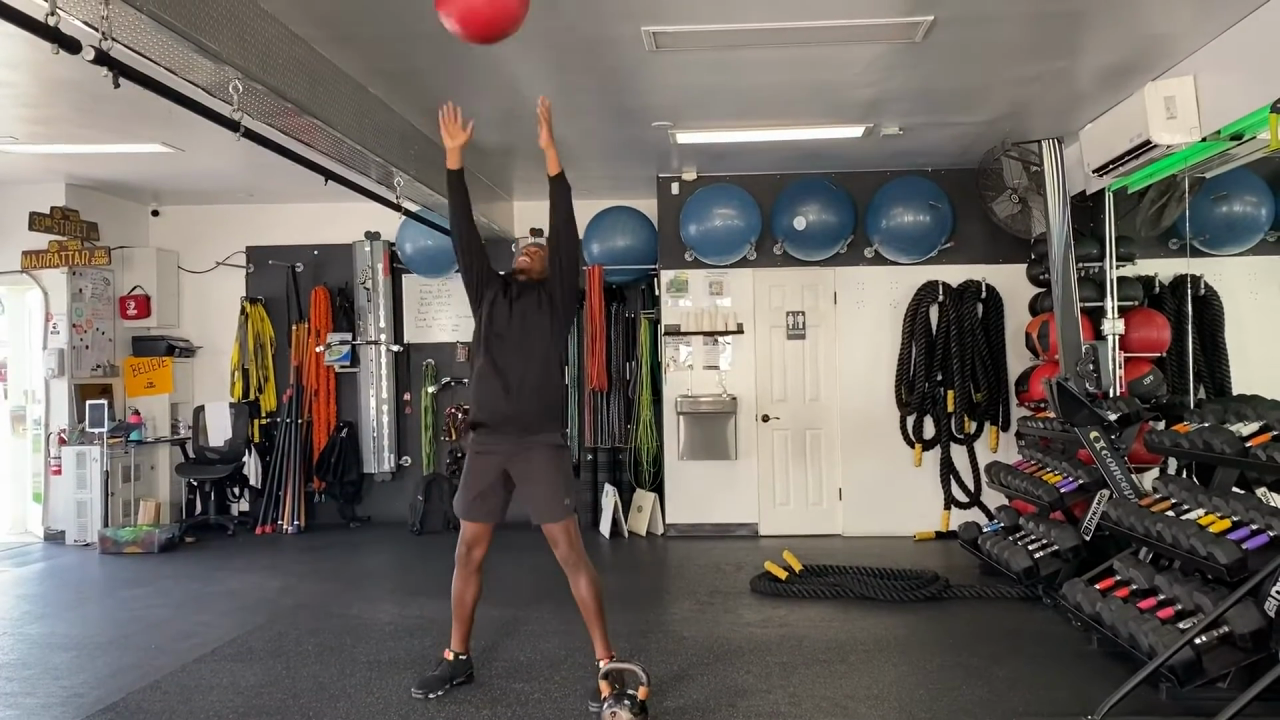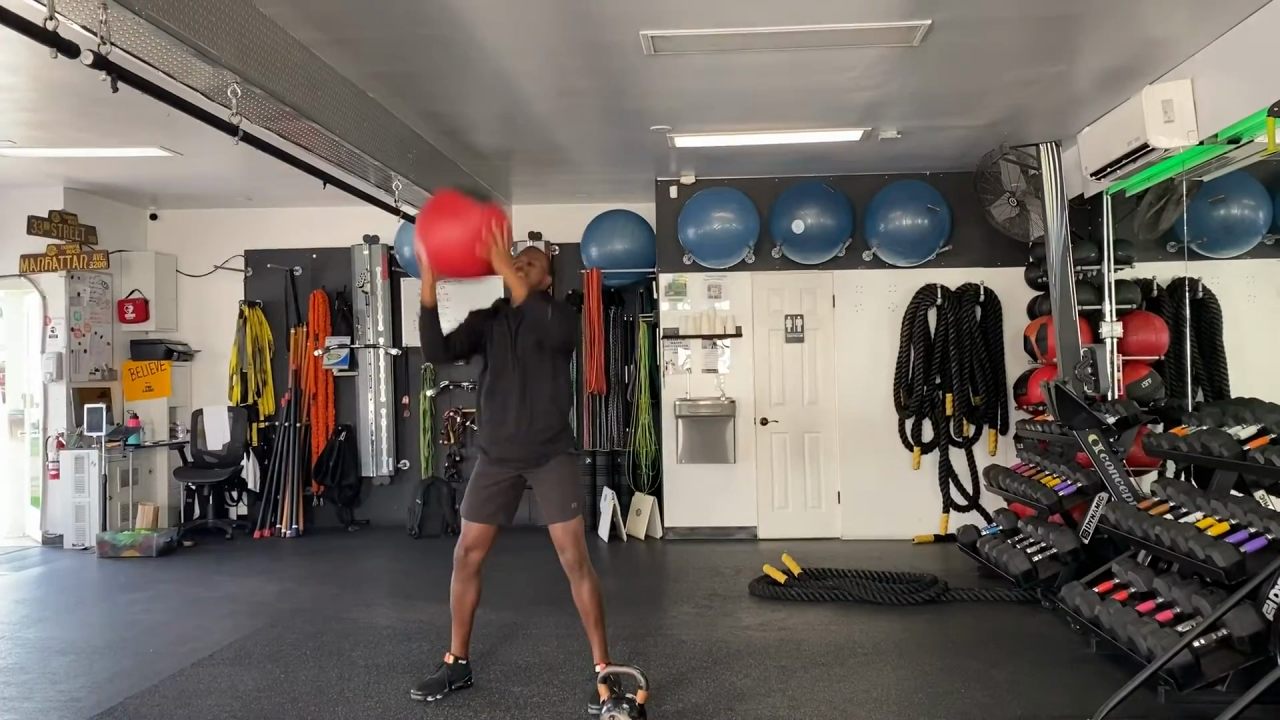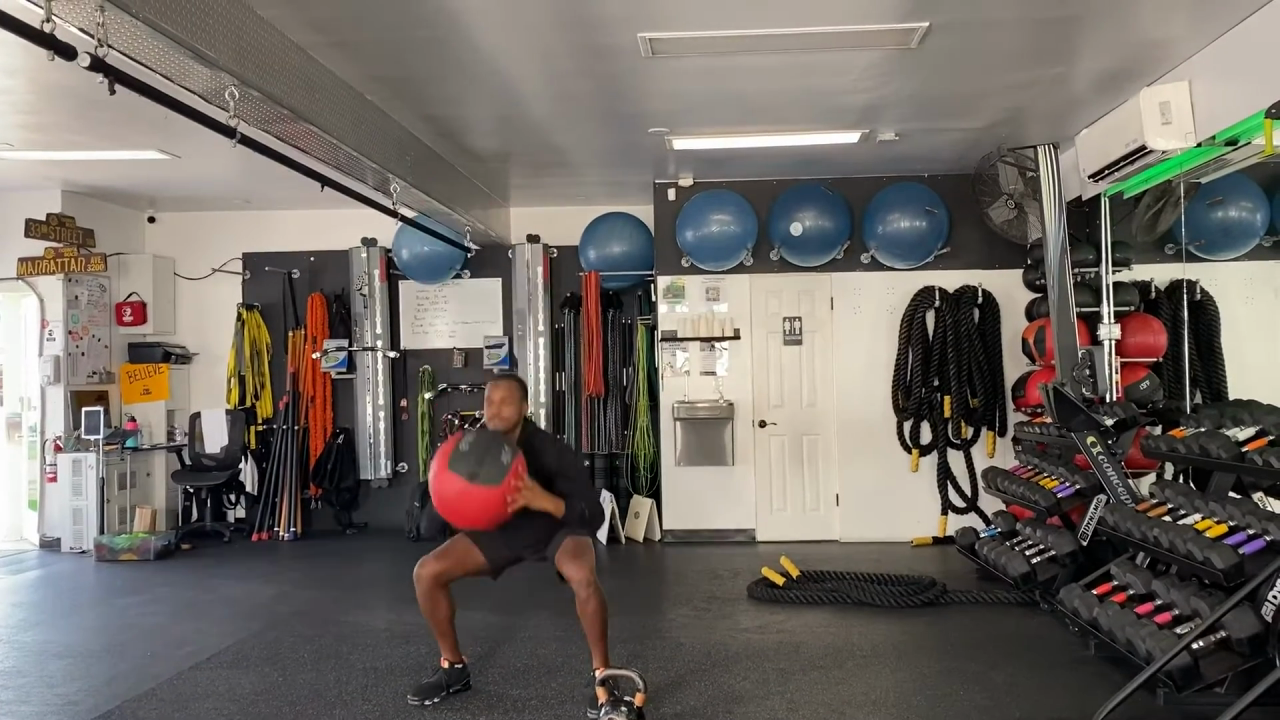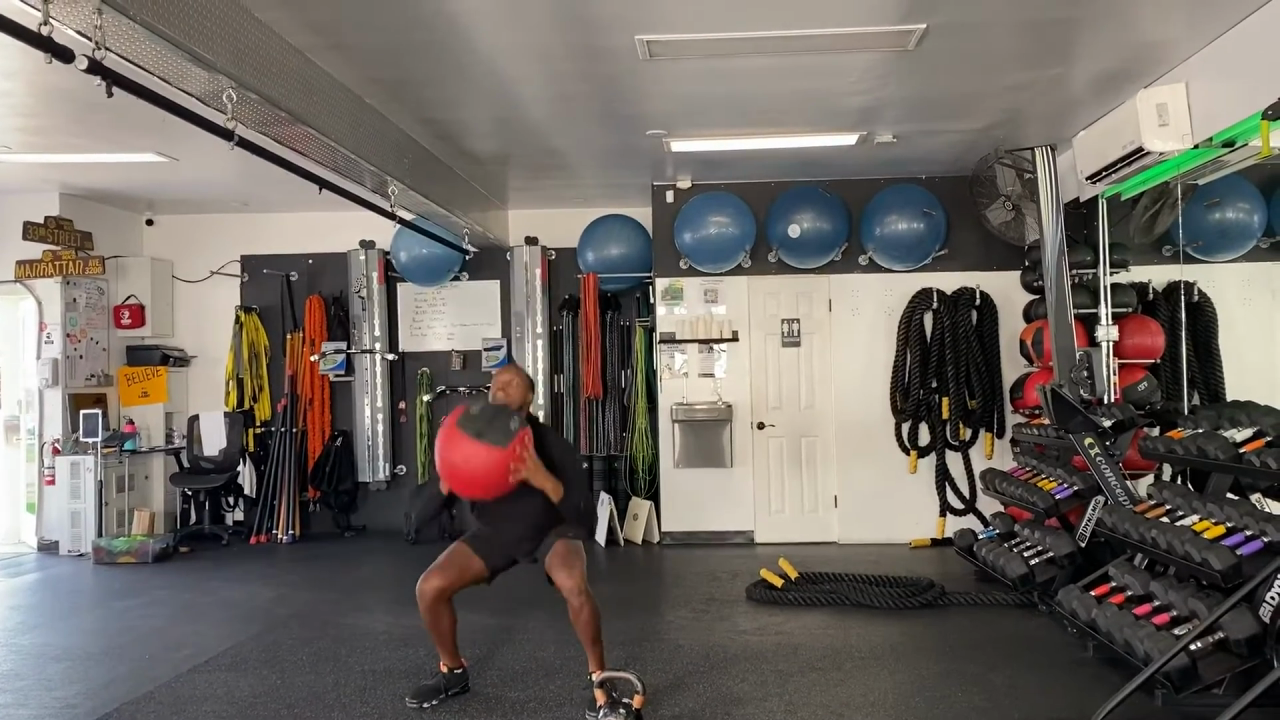
dt=0.4s
person 1, frame 1
left shoulder: (557, 298)
right shoulder: (489, 293)
left elbow: (566, 230)
right elbow: (463, 234)
left wrist: (550, 151)
right wrist: (455, 156)
left hip: (539, 441)
right hip: (486, 441)
left knee: (570, 554)
right knee: (469, 553)
left ankle: (606, 664)
right ankle: (457, 658)
person 1, frame 2
left shoulder: (556, 313)
right shoulder: (488, 319)
left elbow: (551, 331)
right elbow: (436, 353)
left wrist: (509, 272)
right wrist: (428, 288)
left hip: (551, 456)
right hip: (496, 456)
left knee: (575, 563)
right knee: (467, 559)
left ankle: (604, 672)
right ankle: (457, 664)
person 1, frame 3
left shoulder: (550, 451)
left elbow: (593, 515)
left wrist: (545, 502)
left hip: (555, 531)
right hip: (499, 532)
left knee: (583, 578)
right knee: (427, 573)
right ankle: (453, 667)
person 1, frame 4
left shoulder: (550, 444)
left elbow: (583, 514)
left wrist: (542, 479)
right wrist: (445, 483)
left hip: (550, 529)
right hip: (495, 532)
left knee: (573, 585)
right knee: (429, 589)
left ankle: (600, 679)
right ankle: (451, 670)
